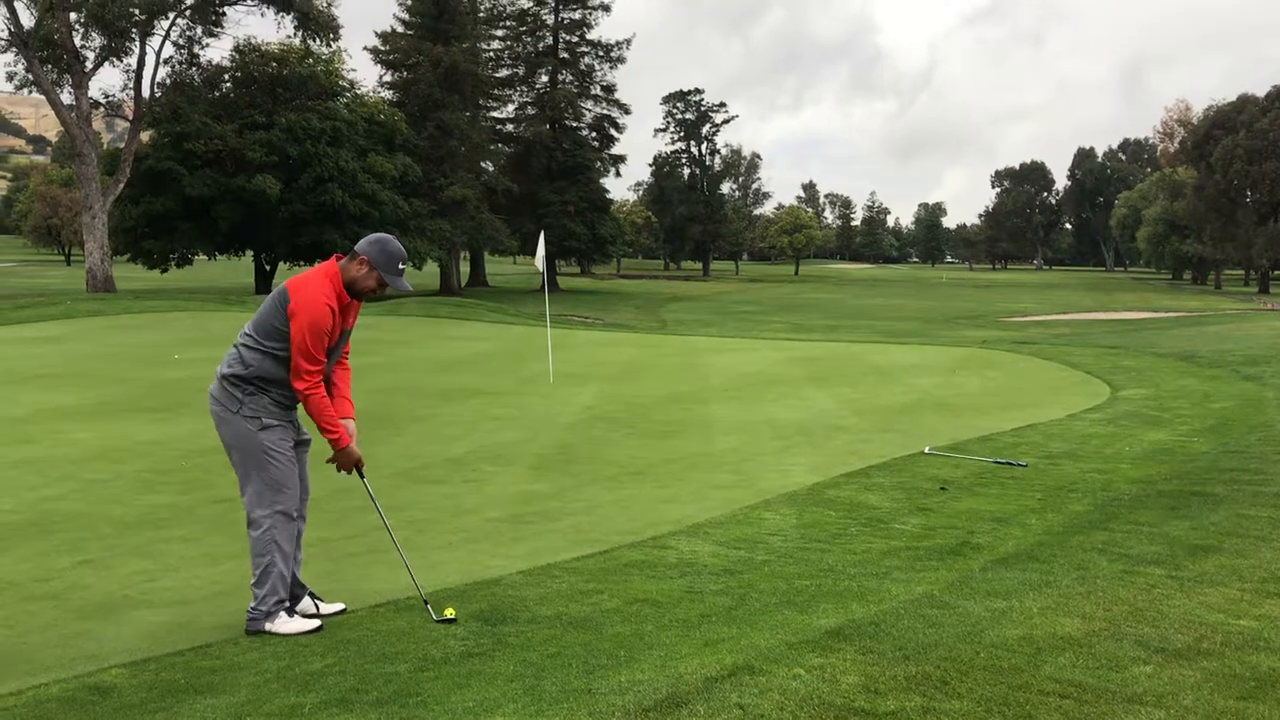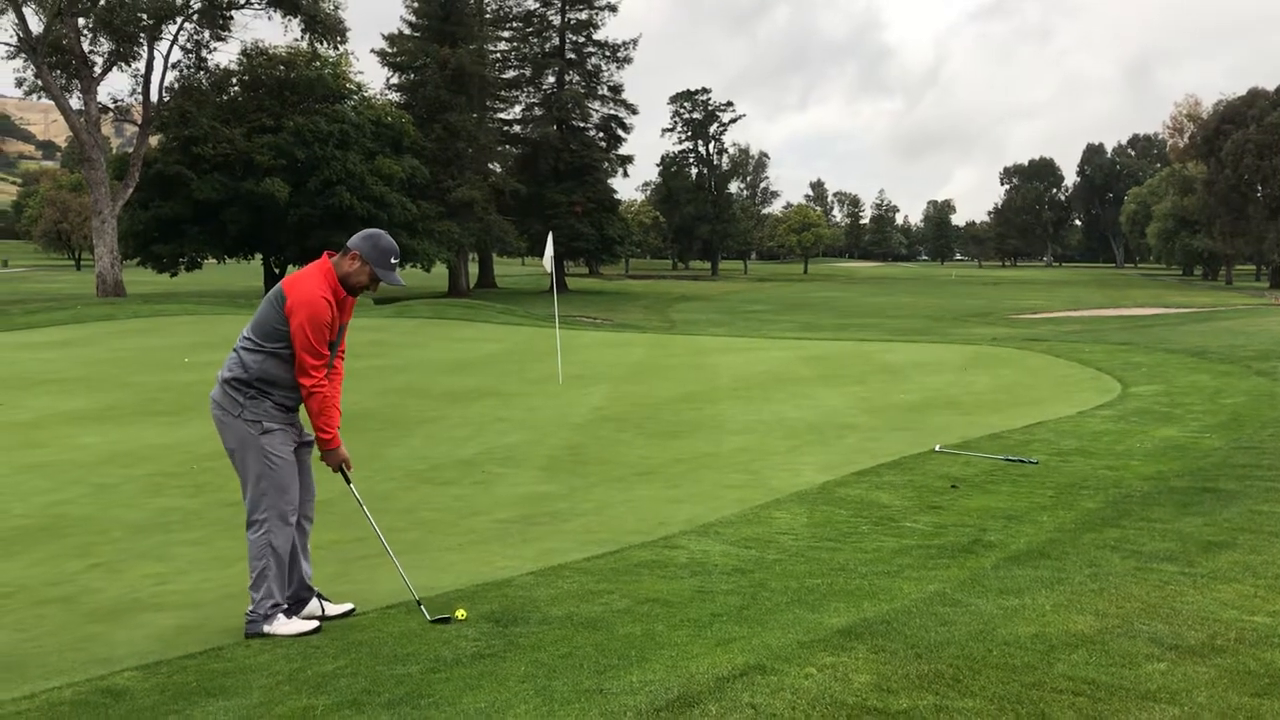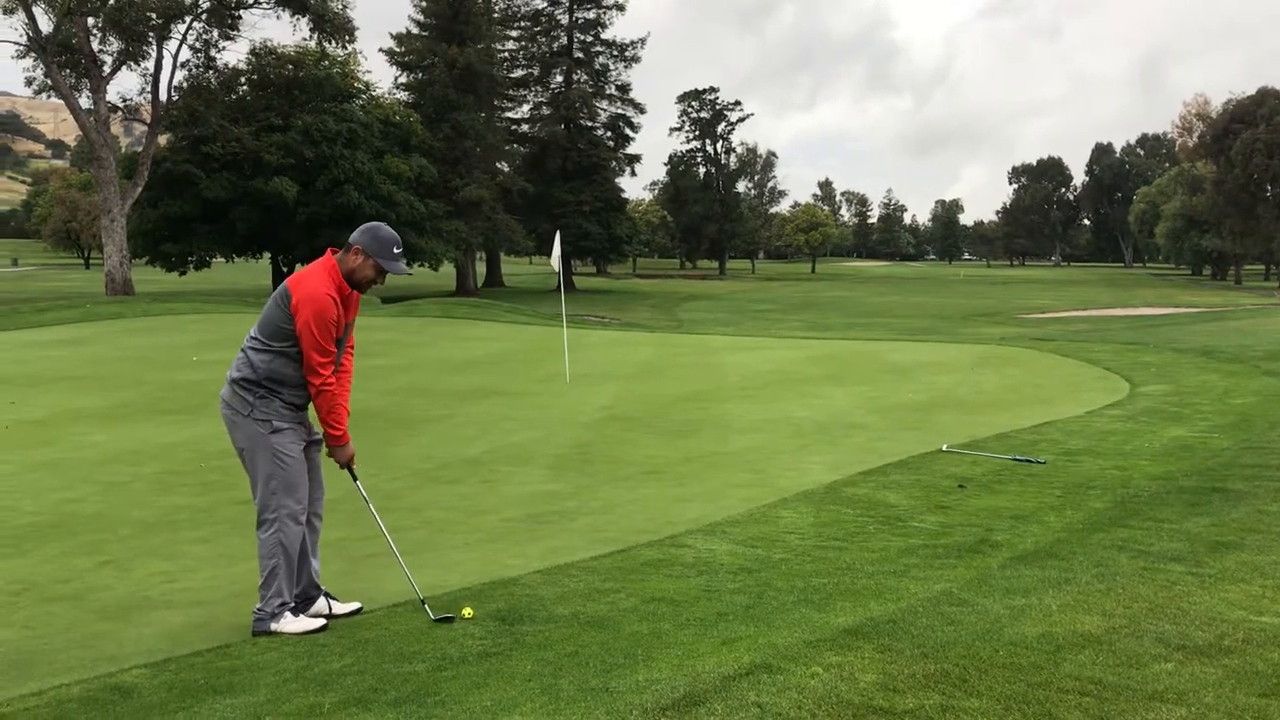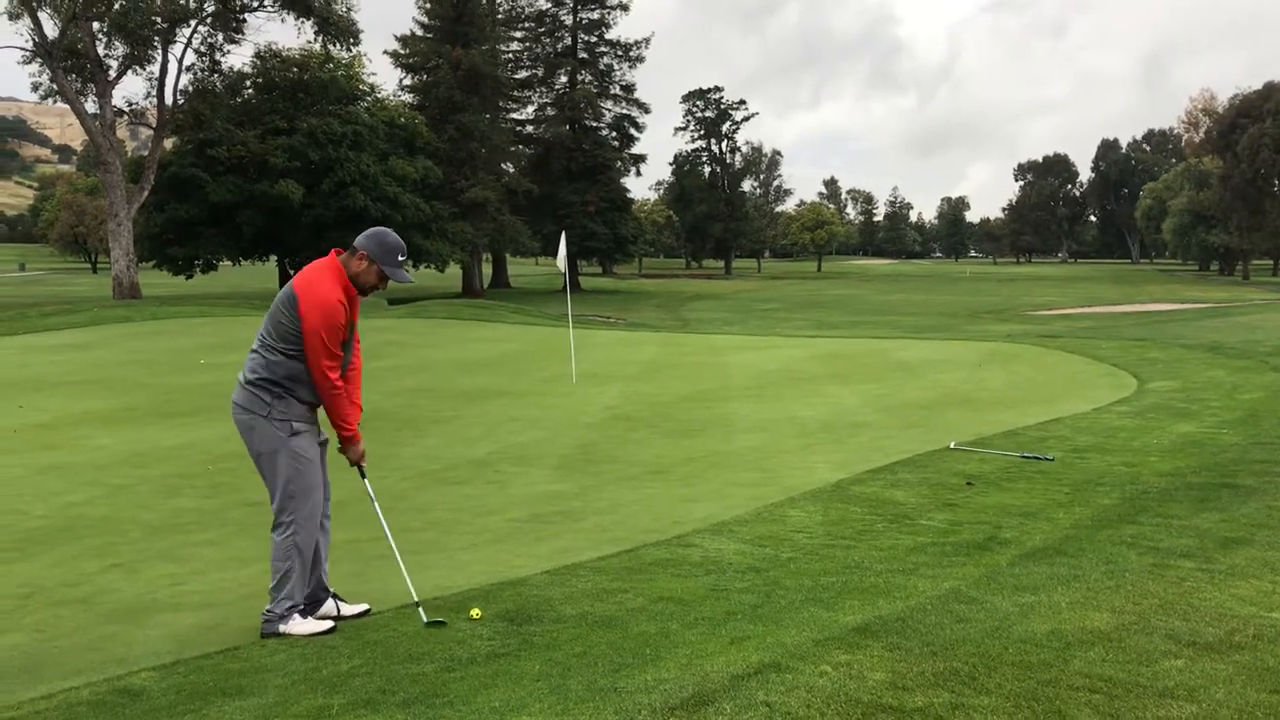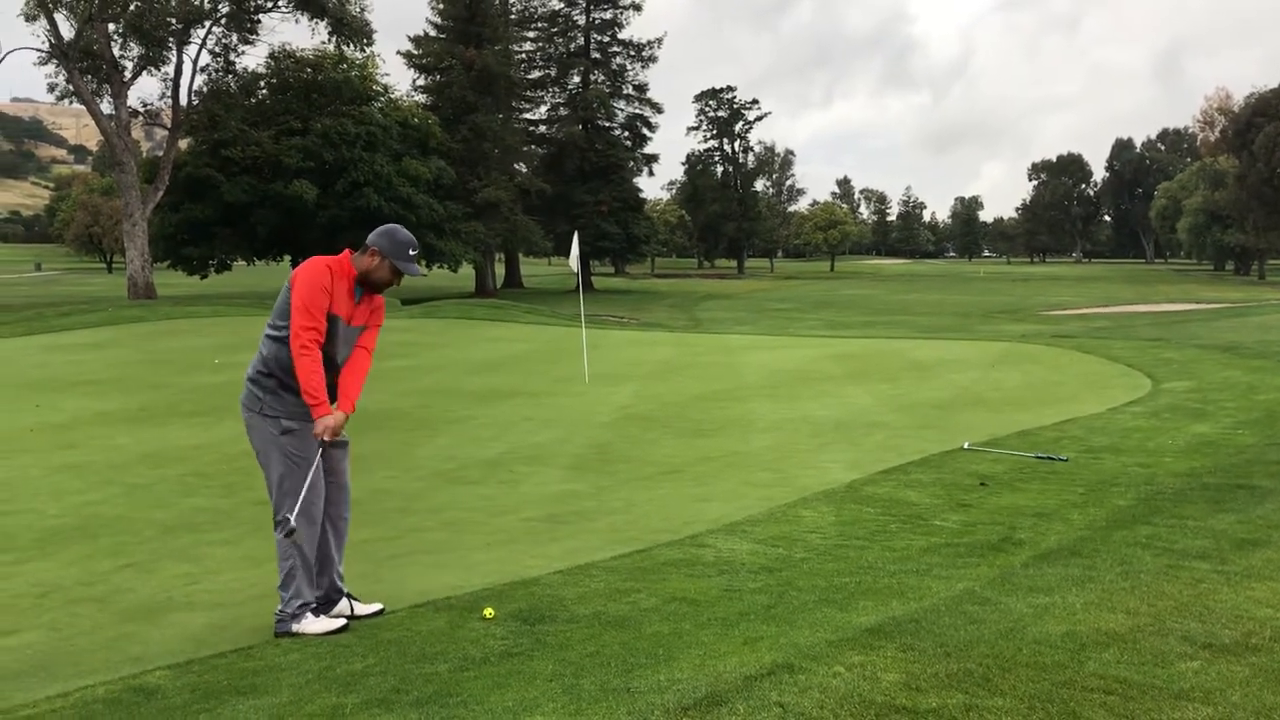
dt=1s
person 1, frame 1
left shoulder: (348, 294)
right shoulder: (315, 299)
left elbow: (338, 359)
right elbow: (308, 383)
left wrist: (345, 419)
right wrist: (340, 442)
left hip: (274, 402)
right hip: (247, 402)
left knee: (293, 500)
right knee: (274, 504)
left ankle: (290, 593)
right ankle: (266, 611)
person 1, frame 2
left shoulder: (342, 291)
right shoulder: (312, 296)
left elbow: (333, 360)
right elbow: (312, 378)
left wrist: (333, 428)
right wrist: (329, 442)
left hip: (278, 405)
right hip: (249, 405)
left knee: (298, 505)
right knee: (274, 507)
left ankle: (298, 598)
right ankle: (264, 613)
person 1, frame 3
left shoulder: (348, 290)
right shoulder: (317, 293)
left elbow: (343, 359)
right elbow: (320, 376)
left wrist: (338, 428)
right wrist: (340, 439)
left hip: (288, 405)
right hip: (259, 405)
left knee: (308, 504)
right knee: (284, 507)
left ankle: (307, 596)
right ankle: (273, 611)
person 1, frame 4
left shoulder: (338, 280)
right shoulder: (327, 299)
left elbow: (350, 362)
right elbow: (328, 376)
left wrist: (351, 425)
right wrist: (350, 437)
left hip: (287, 407)
right hip: (271, 409)
left knee: (315, 506)
right knee: (299, 509)
left ankle: (315, 598)
right ankle: (281, 613)
person 1, frame 5
left shoulder: (375, 303)
right shoulder: (319, 273)
left elbow: (359, 359)
right elbow: (304, 345)
left wrist: (342, 413)
right wrist: (322, 410)
left hip: (321, 410)
right hip: (276, 405)
left knee: (334, 506)
right knee: (300, 507)
left ankle: (329, 597)
right ankle: (294, 611)
